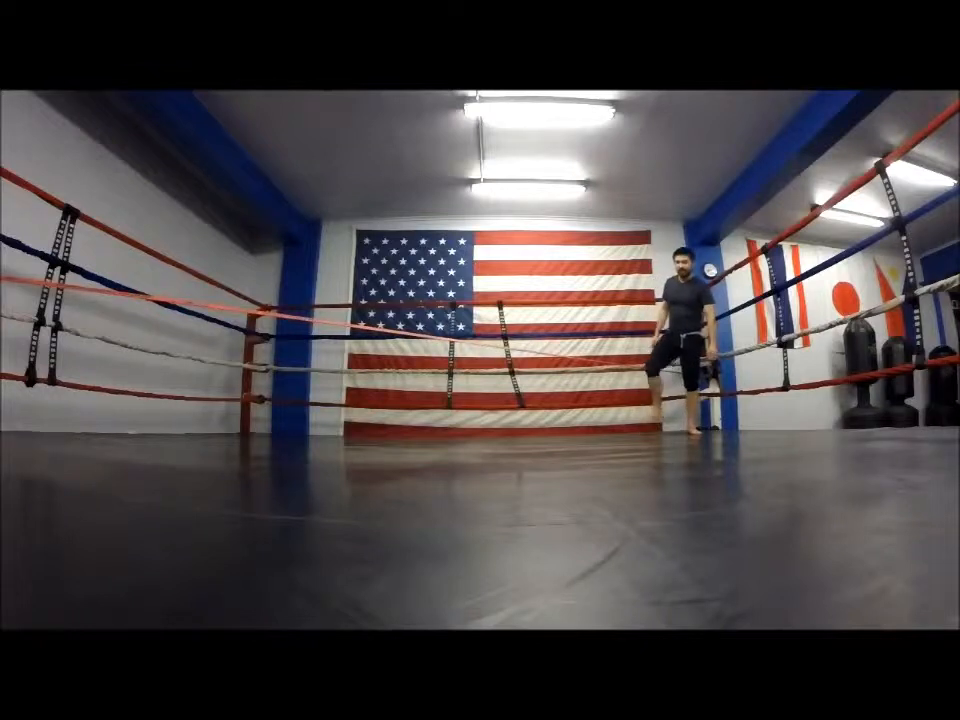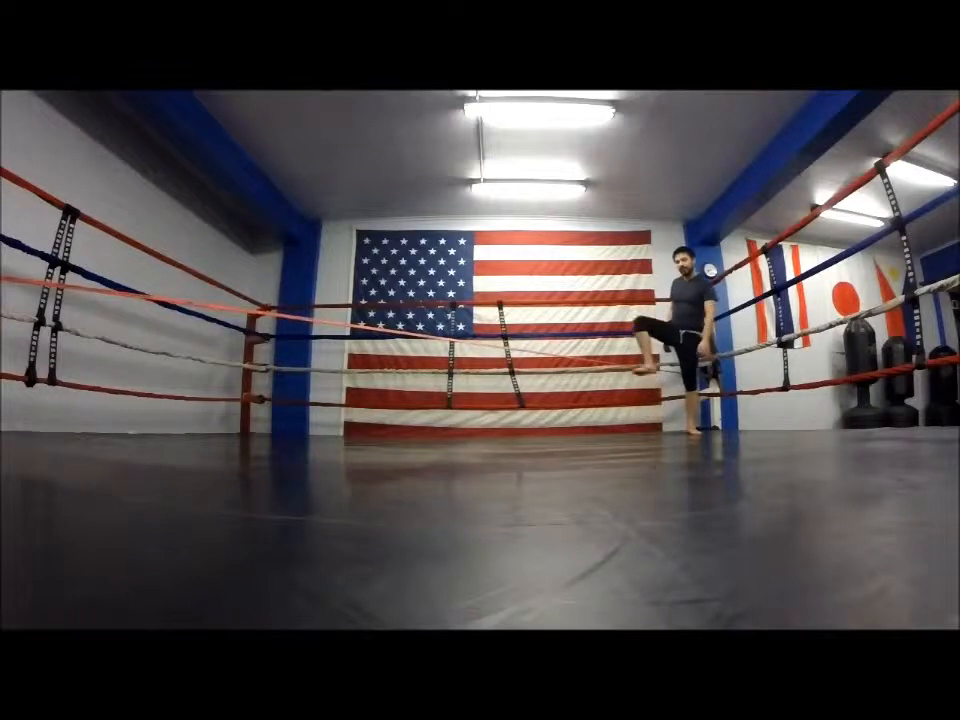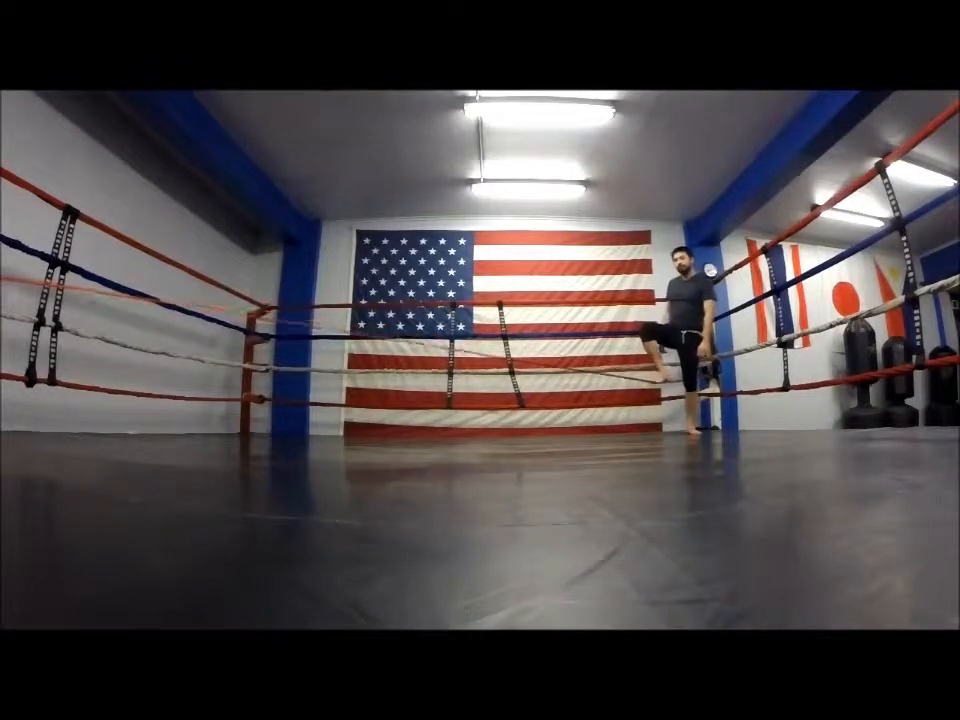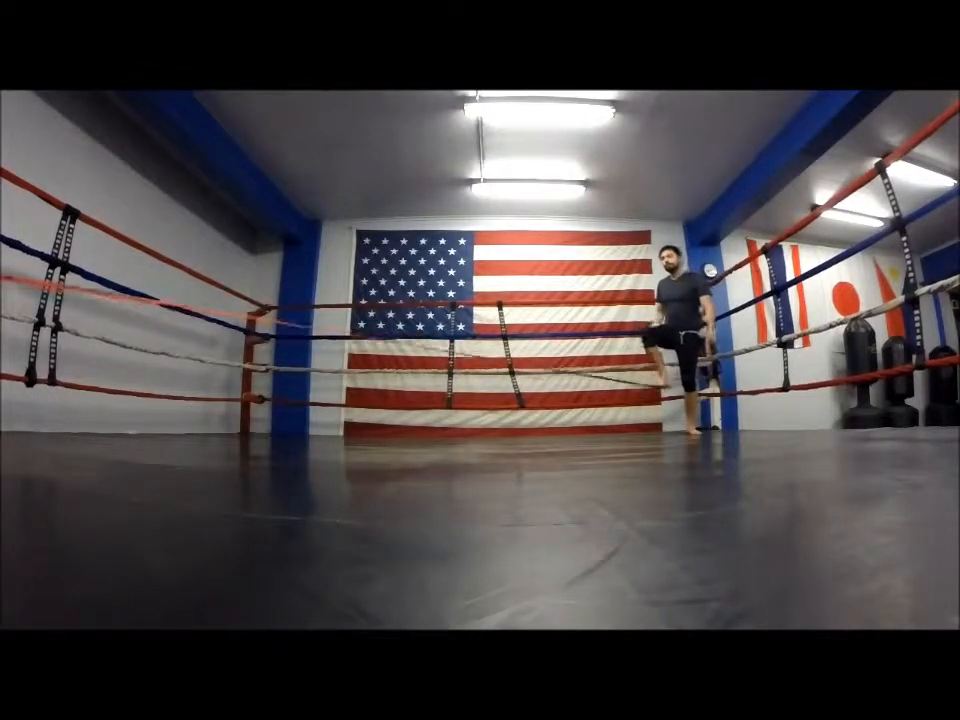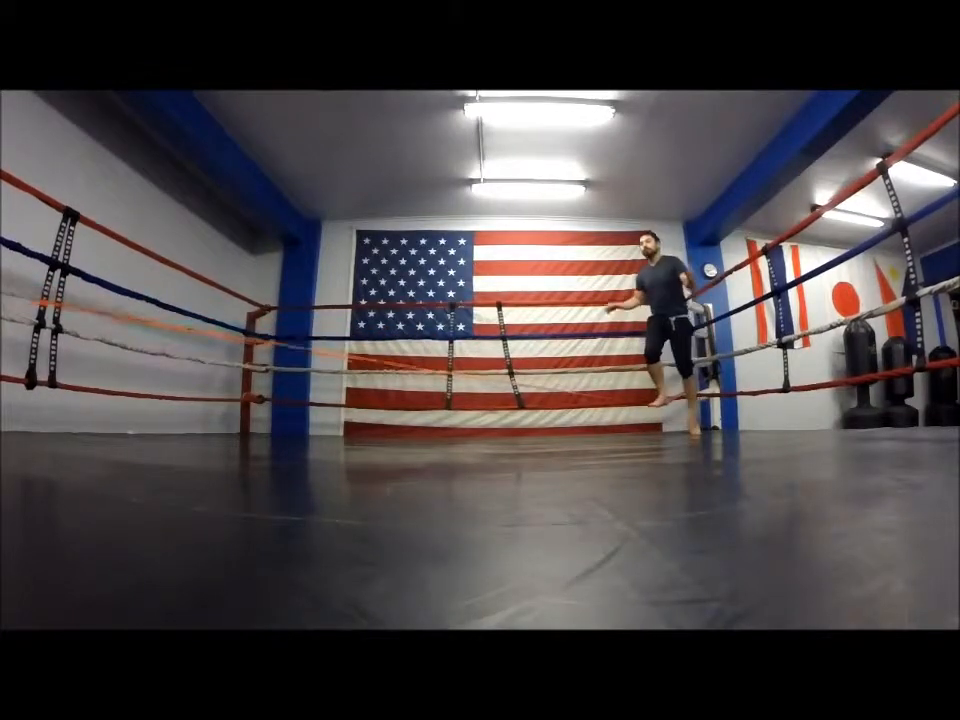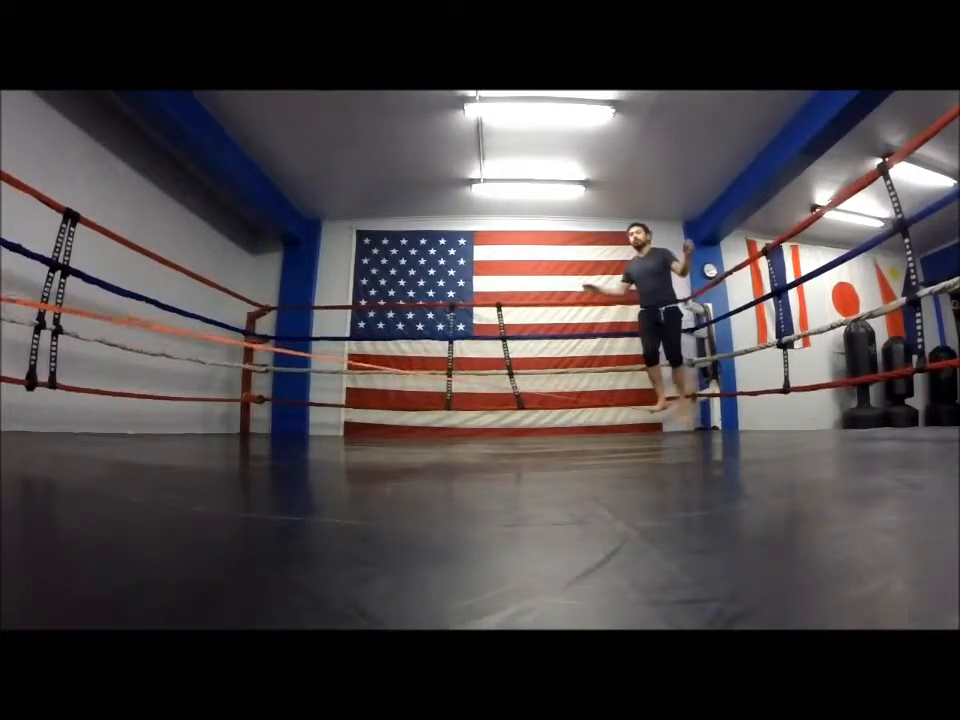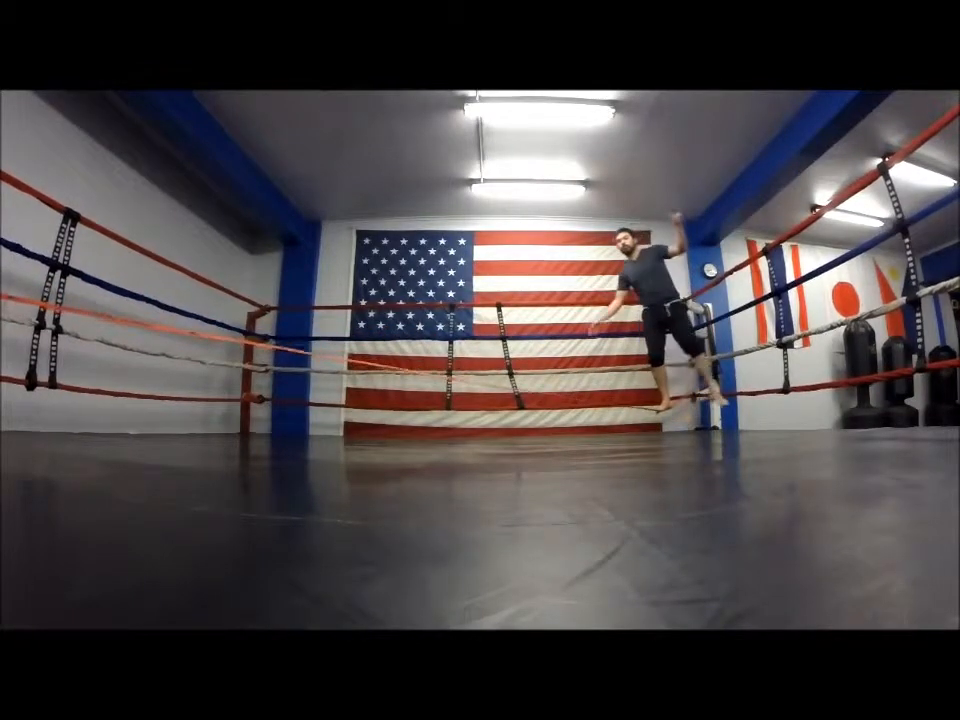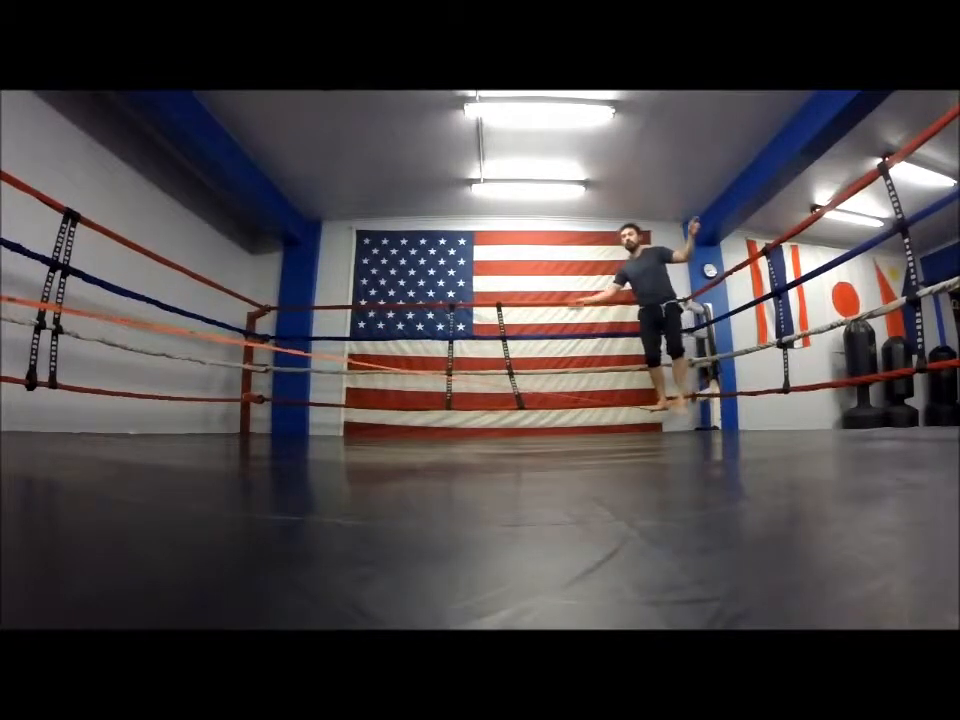
dt=0.4s
person 1, frame 1
left shoulder: (701, 287)
right shoulder: (670, 283)
left elbow: (710, 316)
left wrist: (712, 344)
right wrist: (657, 333)
left hip: (692, 338)
right hip: (671, 335)
left knee: (691, 381)
right knee: (651, 367)
left ankle: (692, 425)
right ankle: (657, 409)
person 1, frame 2
left shoulder: (704, 284)
right shoulder: (676, 283)
left elbow: (710, 313)
left wrist: (706, 340)
right wrist: (664, 333)
left hip: (691, 336)
right hip: (673, 330)
left knee: (690, 380)
right knee: (640, 321)
left ankle: (691, 425)
right ankle: (650, 363)
person 1, frame 3
left shoulder: (703, 282)
right shoulder: (673, 284)
left elbow: (709, 313)
left wrist: (705, 340)
right wrist: (661, 337)
left hip: (691, 335)
right hip: (673, 330)
left knee: (690, 381)
right knee: (647, 328)
left ankle: (691, 425)
right ankle: (662, 371)
person 1, frame 4
left shoulder: (694, 279)
right shoulder: (662, 284)
left elbow: (707, 306)
left wrist: (710, 327)
right wrist: (652, 330)
left hip: (689, 334)
right hip: (669, 330)
left knee: (689, 380)
right knee: (650, 335)
left ankle: (691, 425)
right ankle: (663, 377)
person 1, frame 5
left shoulder: (672, 262)
right shoulder: (642, 273)
left elbow: (689, 286)
right elbow: (636, 299)
left wrist: (689, 279)
right wrist: (617, 305)
left hip: (679, 319)
right hip: (658, 319)
left knee: (685, 366)
right knee: (650, 353)
left ankle: (693, 419)
right ankle: (662, 393)
person 1, frame 6
left shoulder: (662, 254)
right shoulder: (632, 266)
left elbow: (682, 272)
right elbow: (621, 290)
left wrist: (687, 256)
right wrist: (597, 288)
left hip: (669, 310)
right hip: (647, 313)
left knee: (674, 355)
right knee: (650, 355)
left ankle: (683, 402)
right ankle: (661, 399)
person 1, frame 7
left shoulder: (653, 252)
right shoulder: (625, 272)
left elbow: (680, 248)
right elbow: (617, 300)
left wrist: (678, 226)
right wrist: (600, 319)
left hip: (672, 306)
right hip: (651, 313)
left knee: (692, 345)
right knee: (655, 356)
left ankle: (713, 390)
right ankle: (665, 399)
person 1, frame 8
left shoulder: (656, 252)
right shoulder: (626, 268)
left elbow: (684, 256)
right elbow: (610, 292)
left wrist: (691, 236)
right wrist: (586, 300)
left hip: (668, 307)
right hip: (647, 312)
left knee: (675, 348)
right knee: (651, 356)
left ankle: (680, 397)
right ankle: (662, 399)
